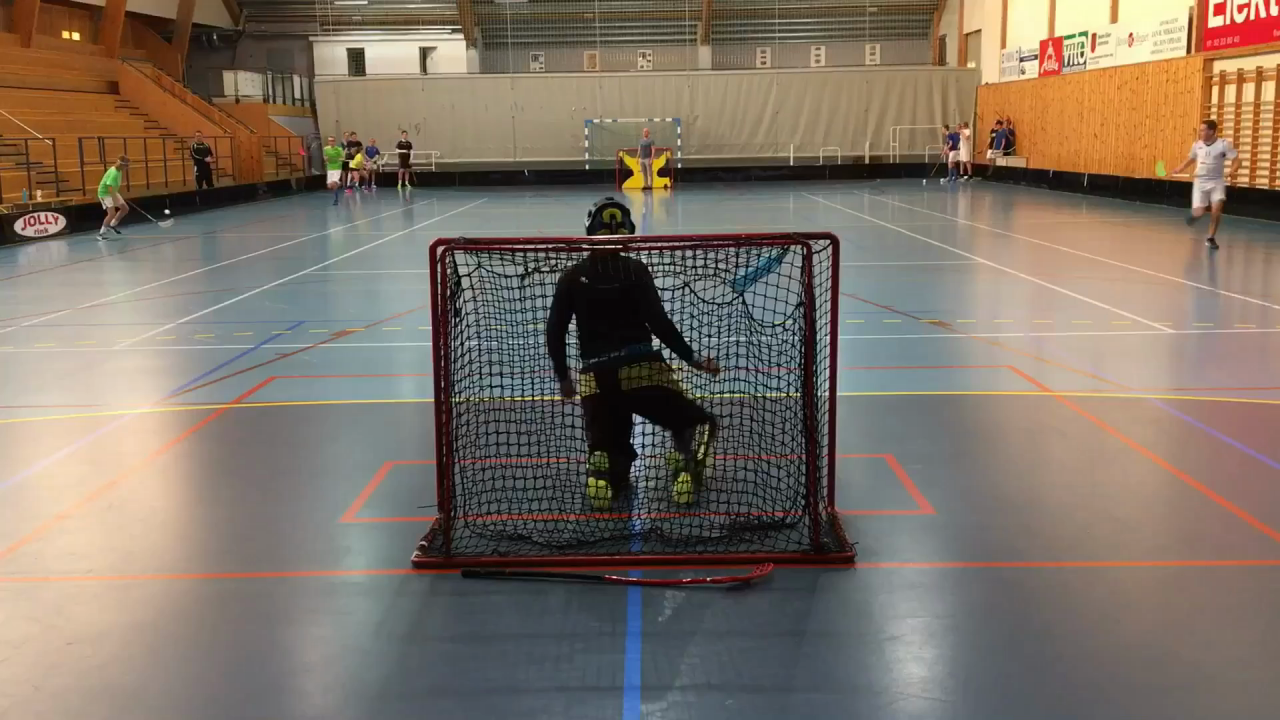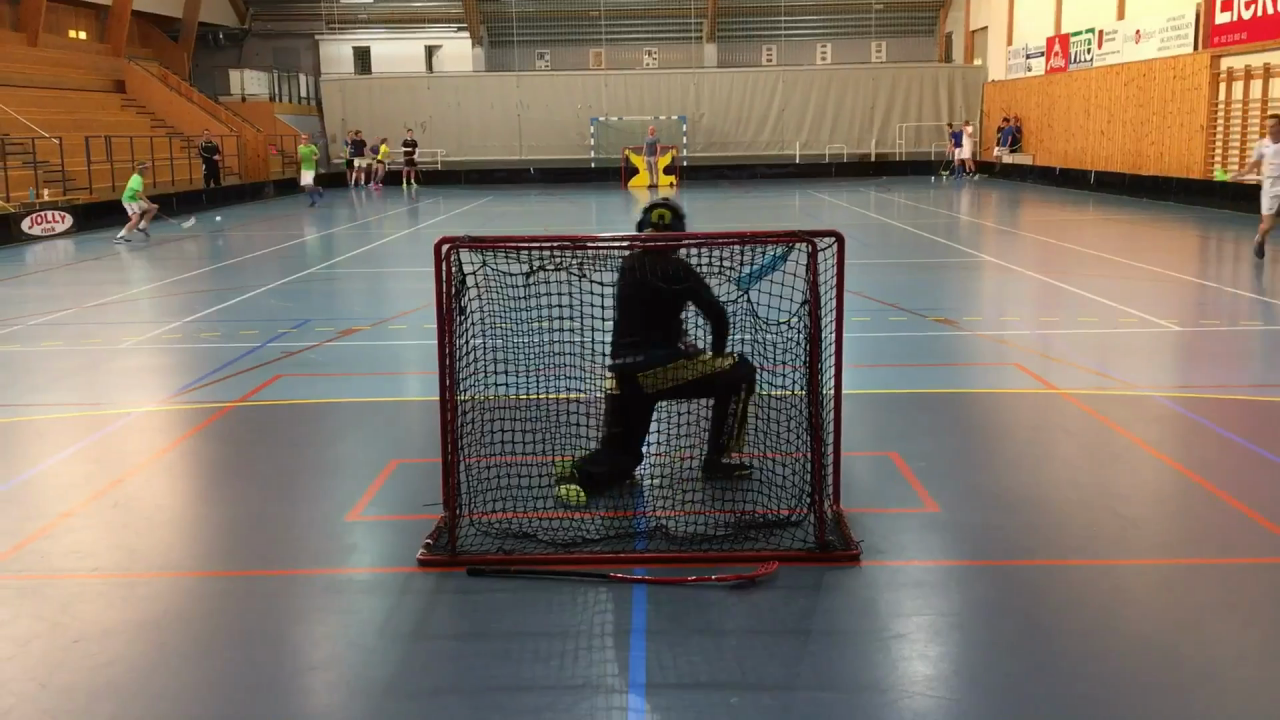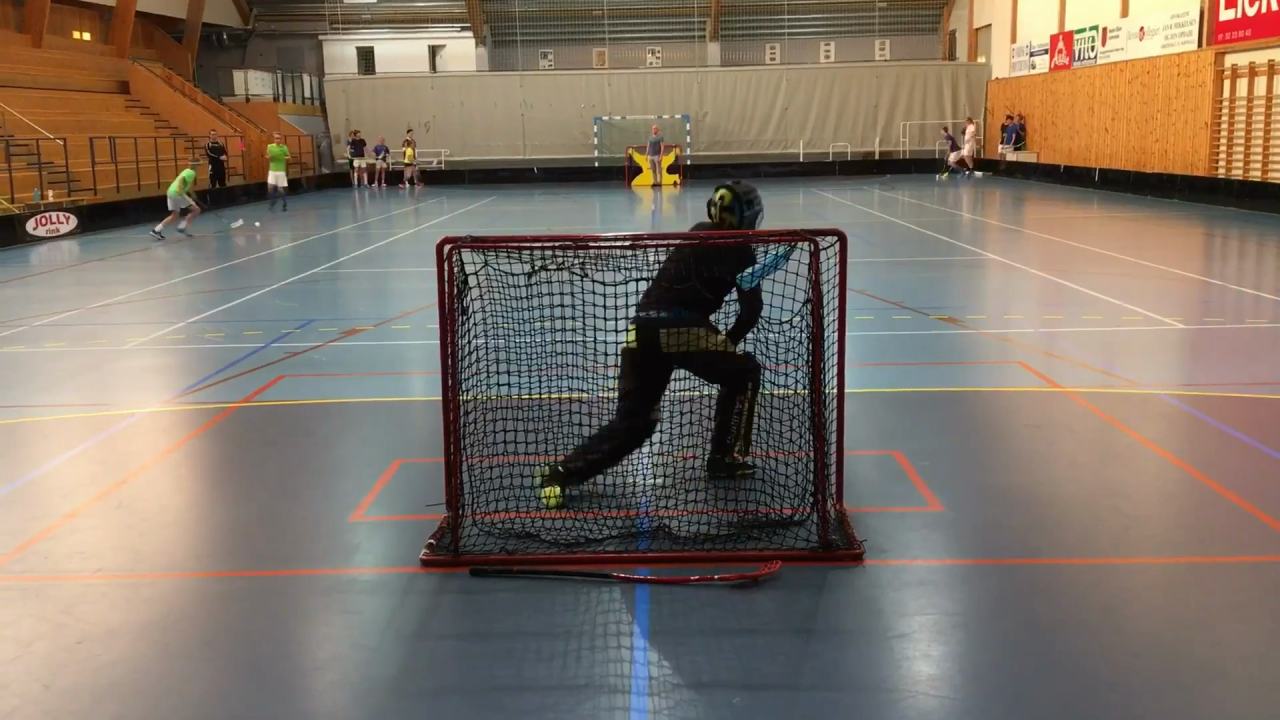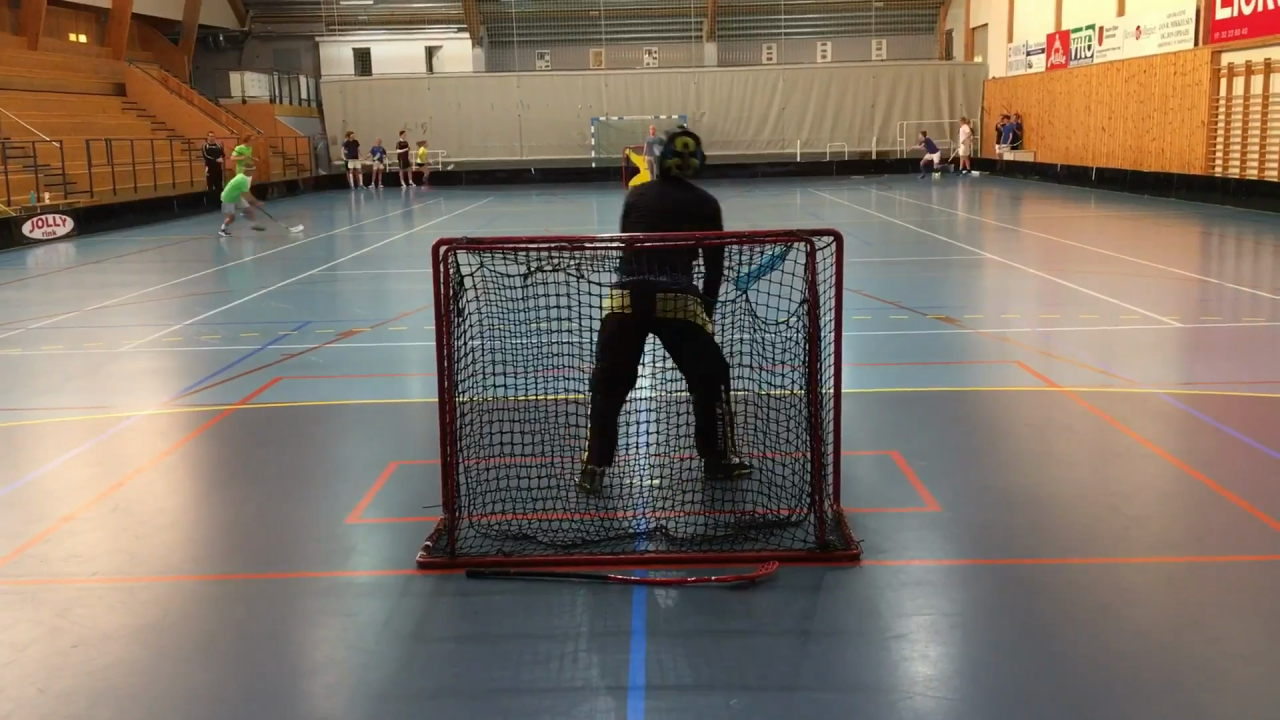
dt=0.2s
person 1, frame 1
left shoulder: (571, 276)
right shoulder: (636, 270)
left elbow: (554, 335)
right elbow: (660, 326)
left wrist: (563, 379)
right wrist: (695, 360)
left hip: (598, 378)
right hip: (643, 371)
left knee: (607, 450)
right knee: (700, 422)
left ankle: (609, 475)
right ankle: (687, 462)
person 1, frame 2
left shoulder: (629, 264)
right shoulder: (678, 269)
right elbow: (718, 317)
right wrist: (716, 355)
left hip: (623, 377)
right hip: (663, 369)
left knee: (619, 454)
right knee: (741, 375)
left ankle: (579, 475)
right ankle: (717, 459)
person 1, frame 3
left shoulder: (697, 234)
right shoulder: (740, 250)
right elbow: (751, 307)
right wrist: (729, 345)
left hip: (642, 333)
right hip: (684, 331)
left knee: (630, 423)
right knee: (743, 374)
left ankle: (564, 471)
right ankle: (725, 460)
person 1, frame 4
left shoulder: (638, 194)
right shoulder: (704, 202)
right elbow: (715, 264)
right wrist: (705, 312)
left hip: (627, 297)
right hip: (677, 299)
left knee: (608, 385)
right knee: (711, 377)
left ankle: (595, 466)
right ankle: (717, 461)
